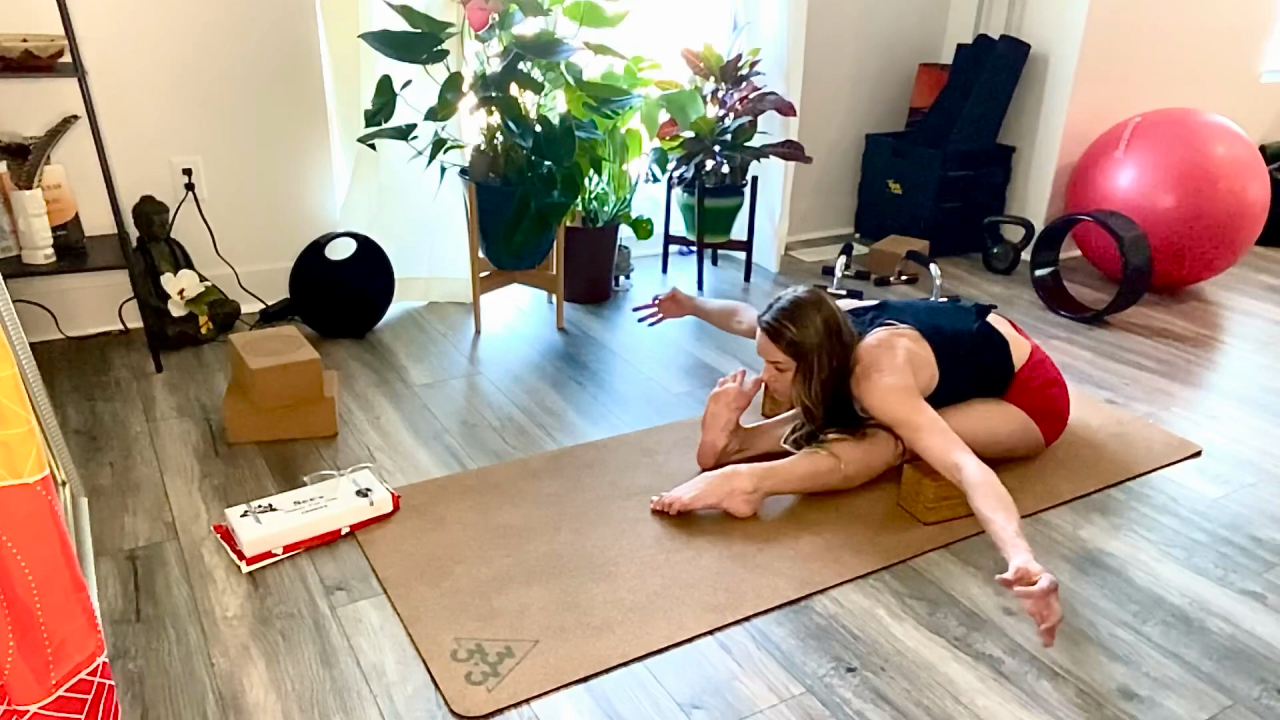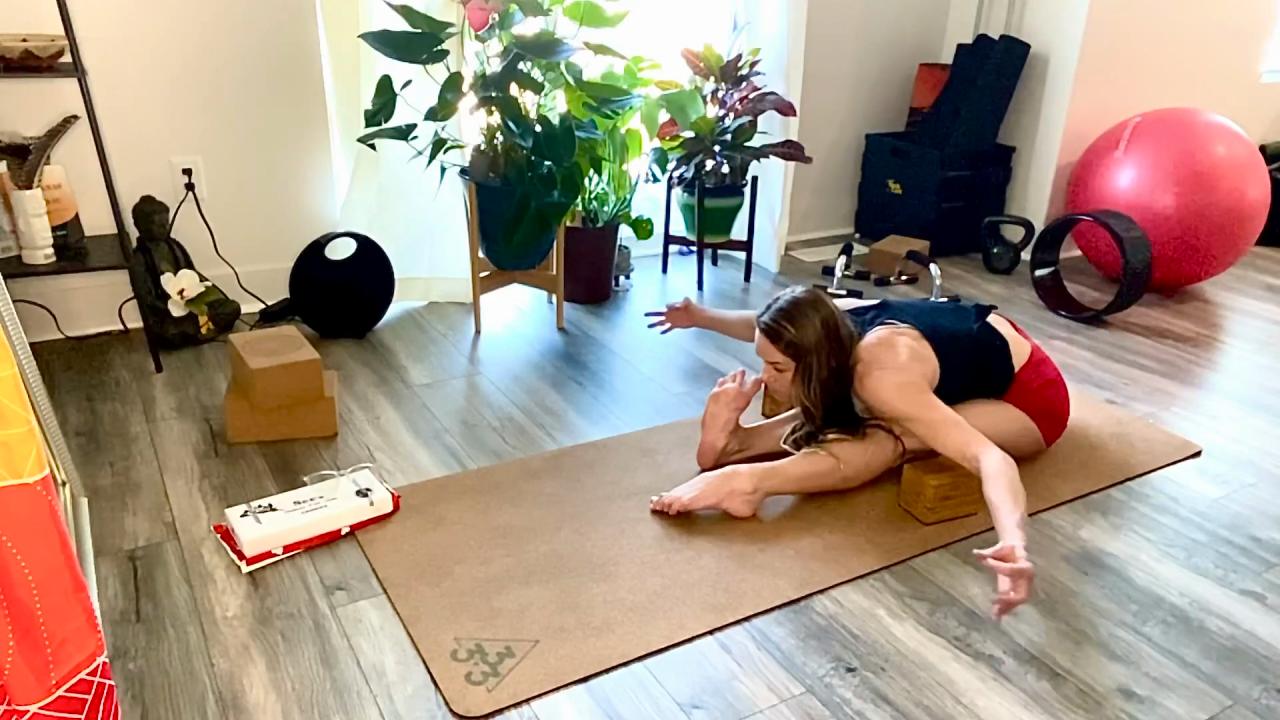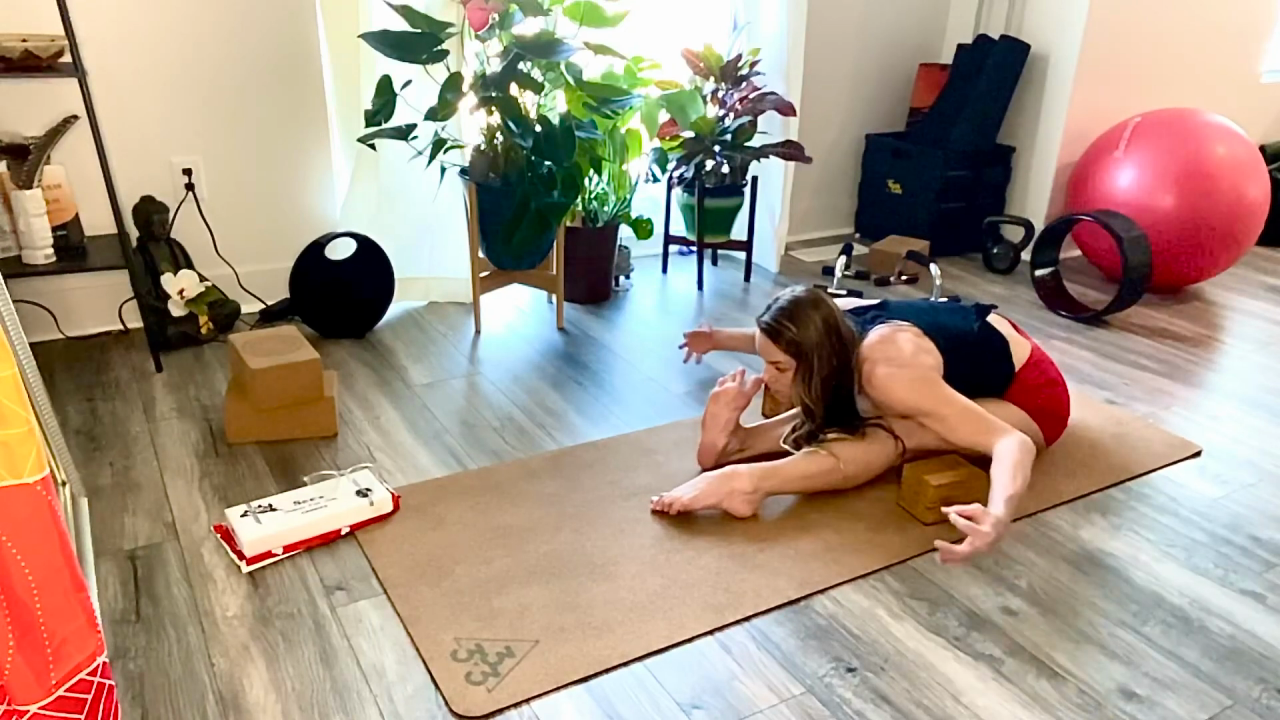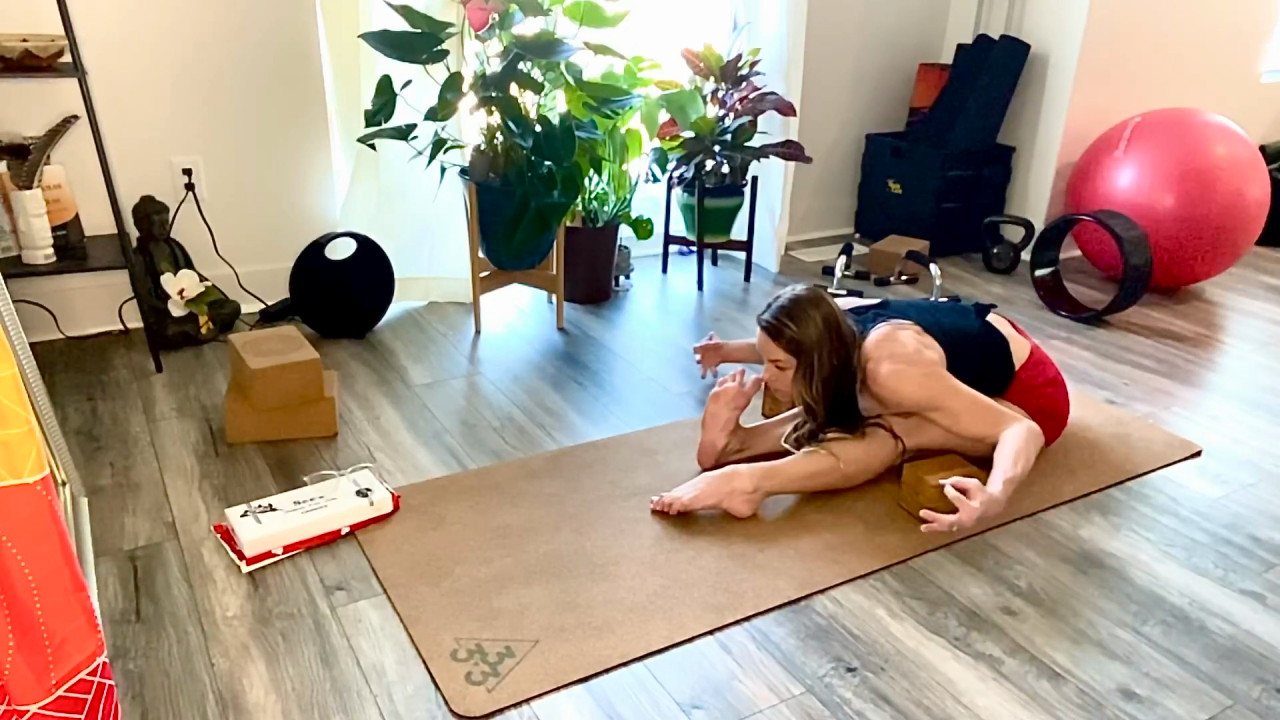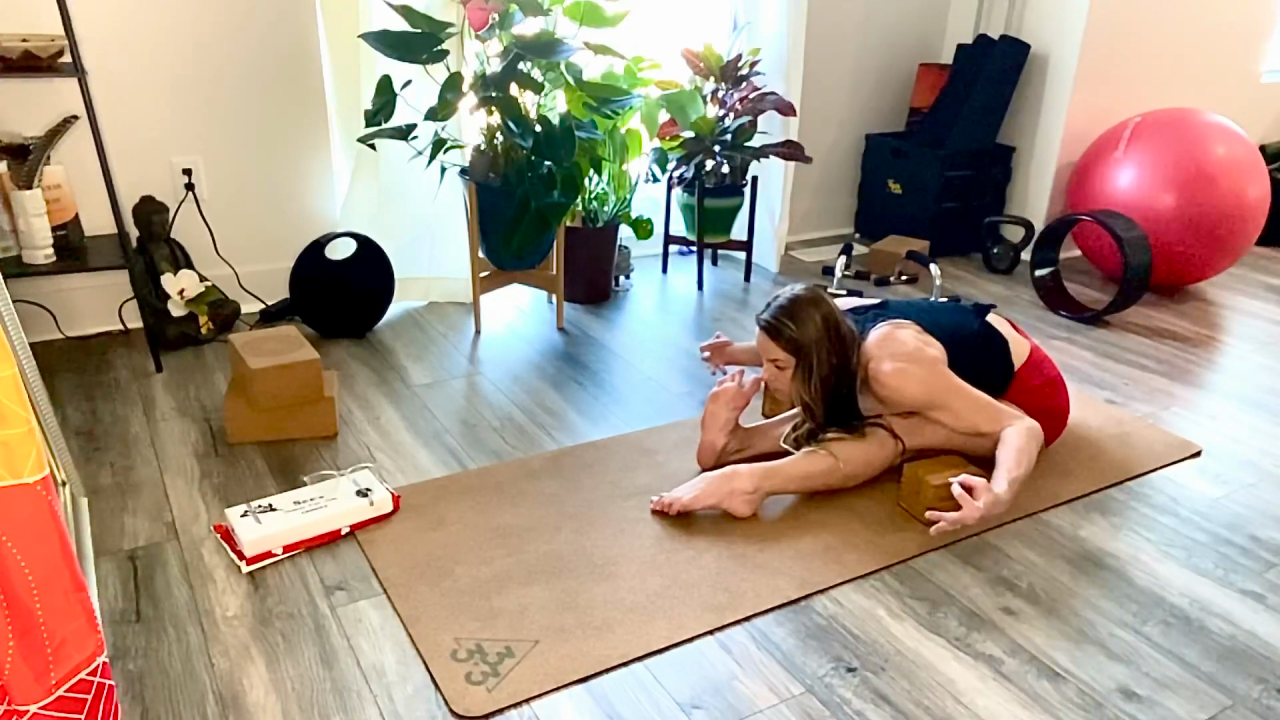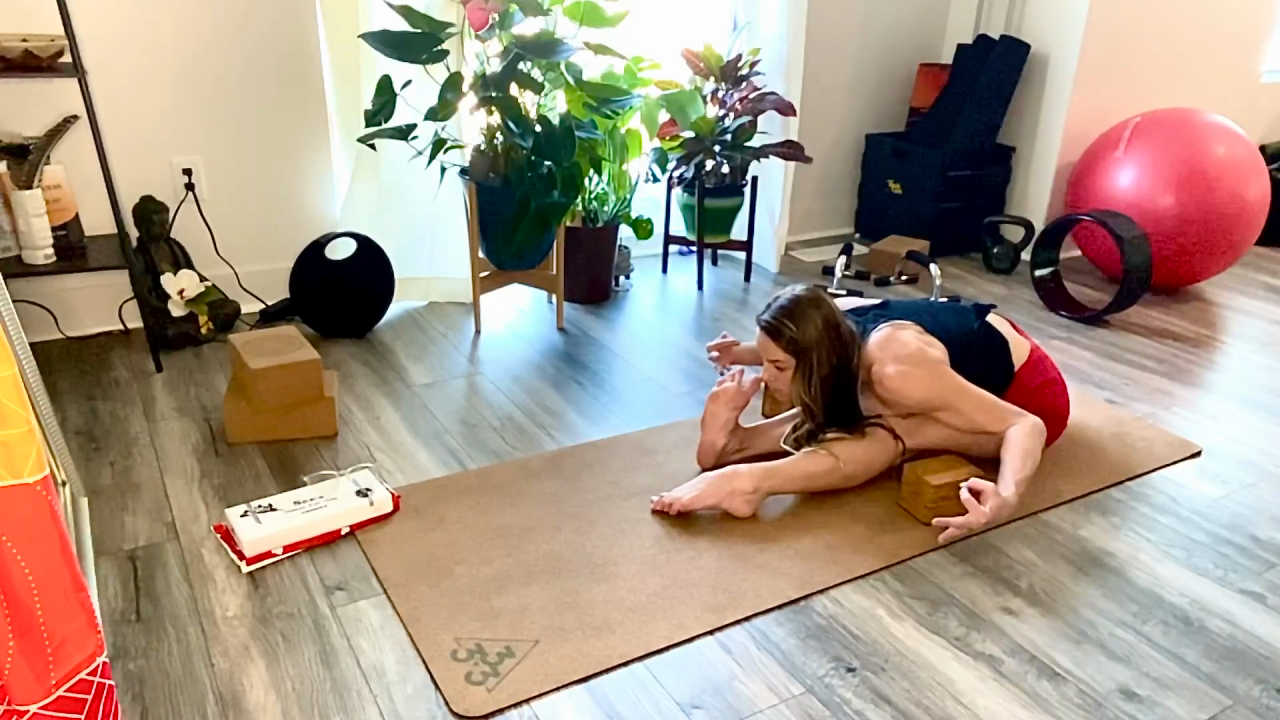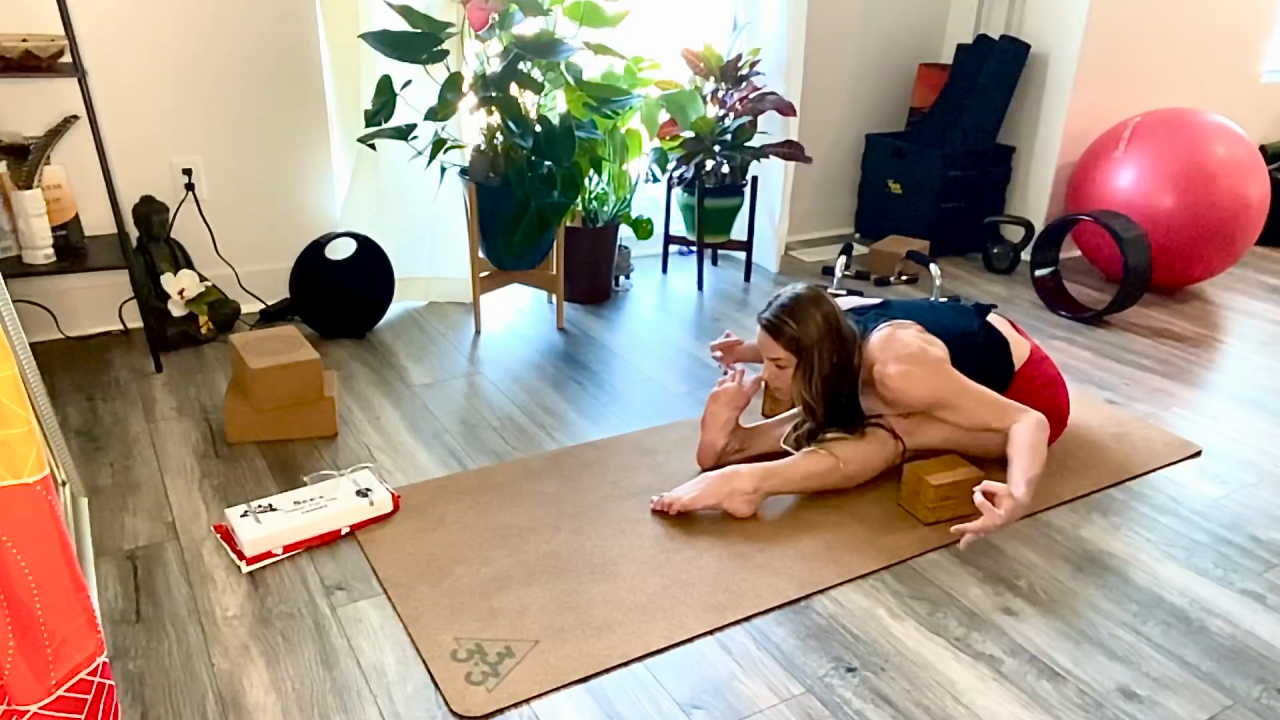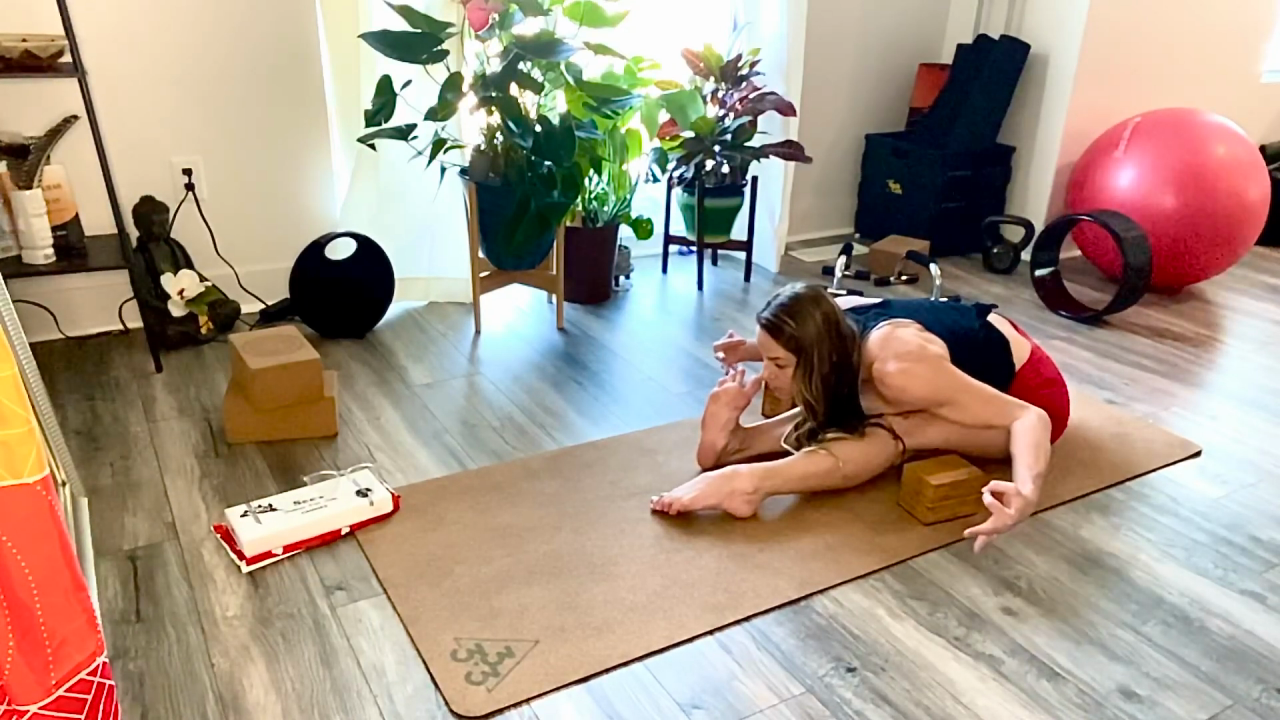
dt=0.5s
person 1, frame 1
left shoulder: (876, 378)
right shoulder: (829, 327)
left elbow: (967, 468)
right elbow: (745, 317)
left wrist: (1021, 558)
right wrist: (691, 305)
left hip: (1030, 396)
left knee: (894, 440)
person 1, frame 2
left shoulder: (879, 376)
right shoulder: (829, 326)
left elbow: (992, 459)
right elbow: (775, 334)
left wrist: (1014, 544)
right wrist: (703, 318)
left hip: (1030, 395)
left knee: (893, 438)
person 1, frame 3
left shoulder: (885, 374)
right shoulder: (834, 326)
left elbow: (1013, 442)
right elbow: (785, 339)
left wrist: (997, 517)
right wrist: (719, 340)
left hip: (1029, 397)
left knee: (896, 436)
person 1, frame 4
left shoulder: (889, 372)
right shoulder: (836, 323)
left elbow: (1023, 431)
left wrist: (993, 497)
right wrist: (730, 352)
left hip: (1030, 395)
left knee: (895, 434)
person 1, frame 5
left shoulder: (891, 370)
right shoulder: (833, 325)
left elbow: (1022, 428)
right elbow: (790, 349)
left wrist: (998, 495)
right wrist: (737, 354)
left hip: (1030, 395)
left knee: (894, 433)
person 1, frame 6
left shoulder: (893, 371)
right shoulder: (834, 323)
left elbow: (1025, 425)
left wrist: (1005, 497)
right wrist: (744, 355)
left hip: (1030, 394)
left knee: (892, 432)
person 1, frame 7
left shoulder: (894, 370)
right shoulder: (835, 325)
left elbow: (1028, 421)
left wrist: (1018, 496)
right wrist: (748, 351)
left hip: (1030, 393)
right hip: (978, 351)
left knee: (893, 432)
person 1, frame 8
left shoulder: (896, 369)
right shoulder: (835, 323)
left elbow: (1029, 417)
left wrist: (1025, 492)
right wrist: (752, 351)
left hip: (1030, 391)
left knee: (894, 432)
